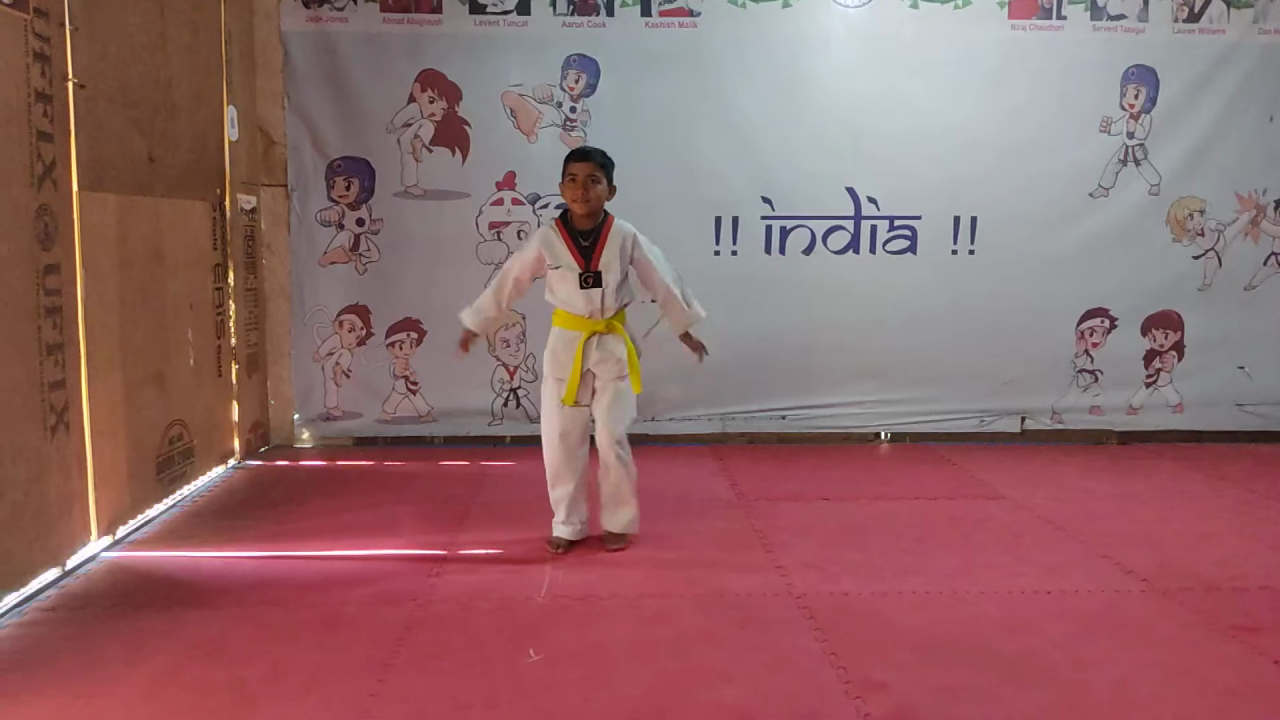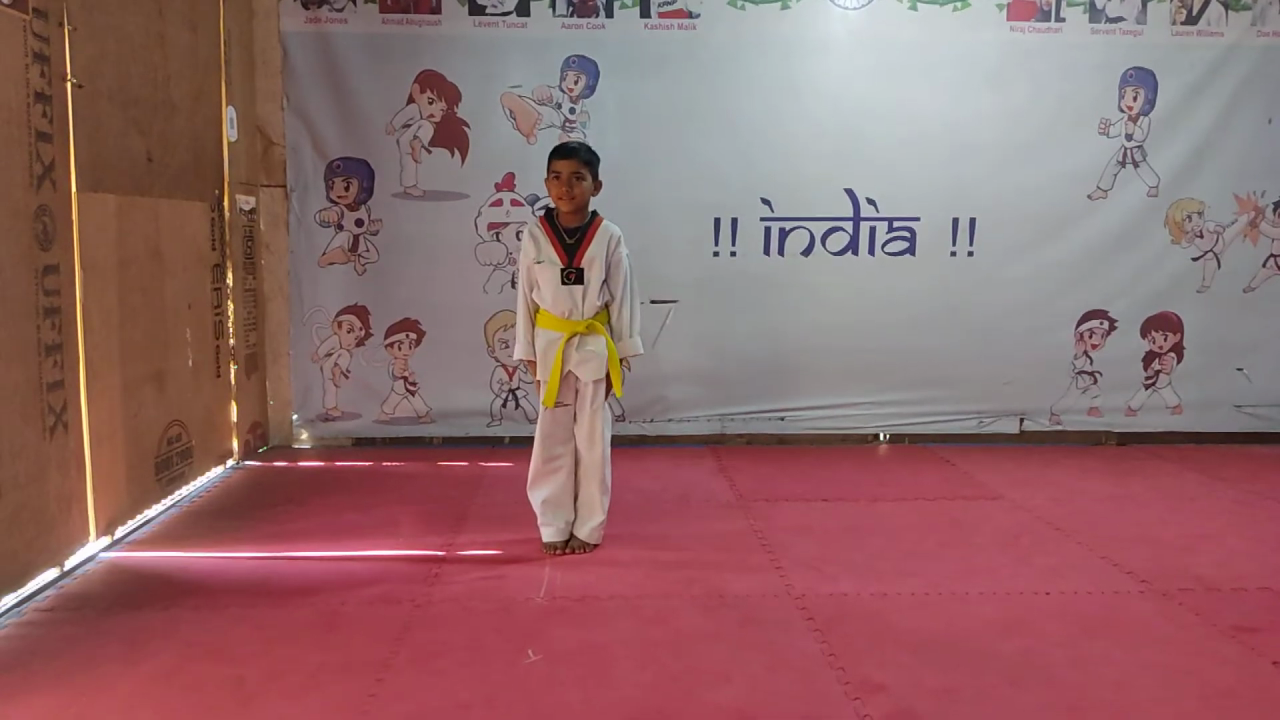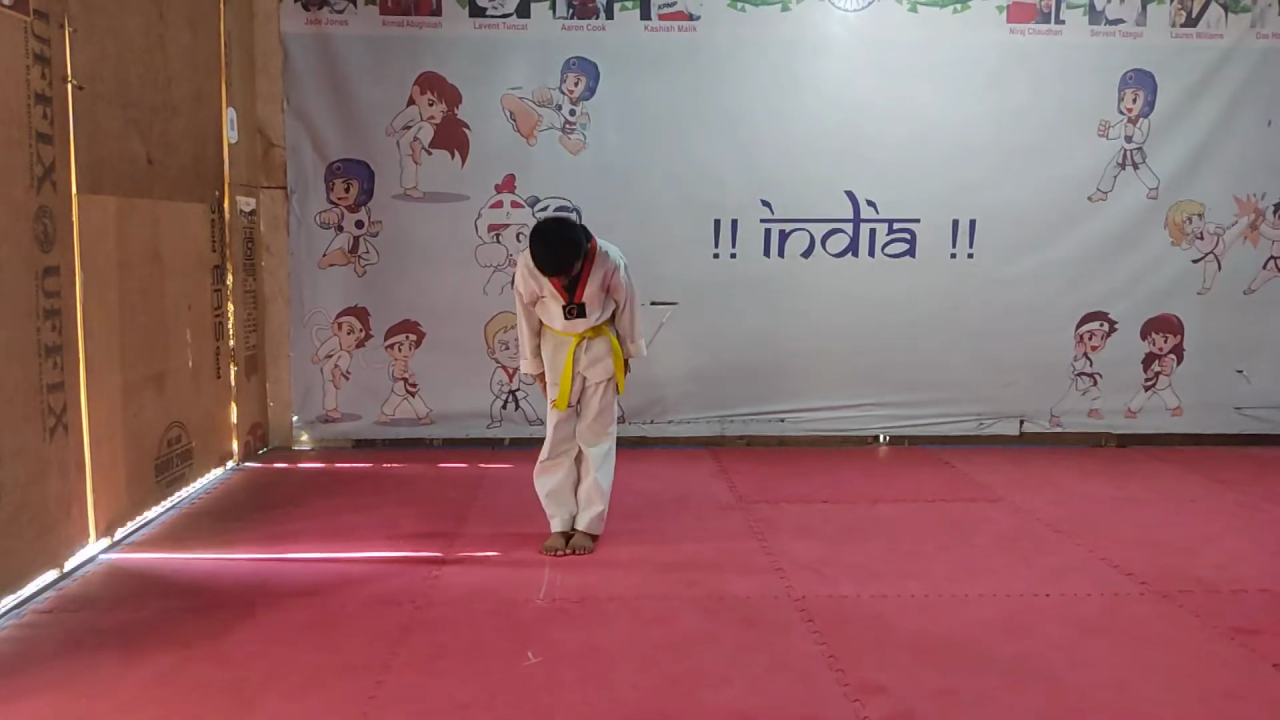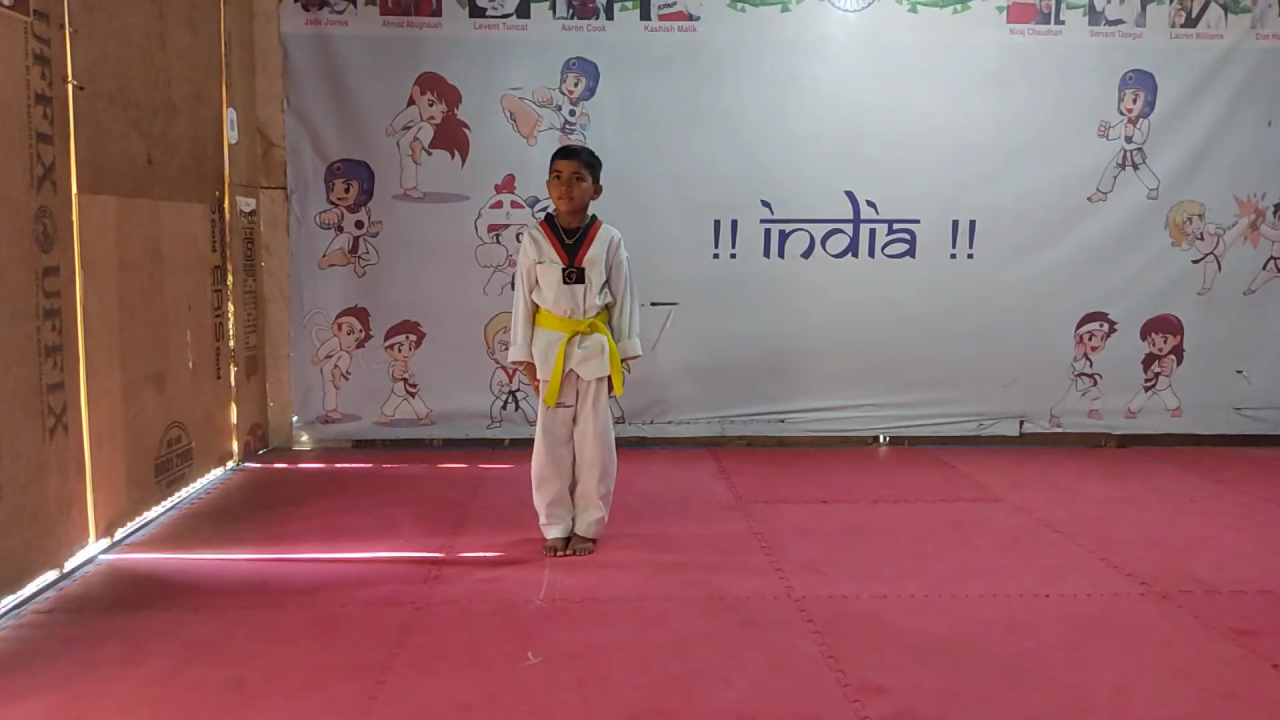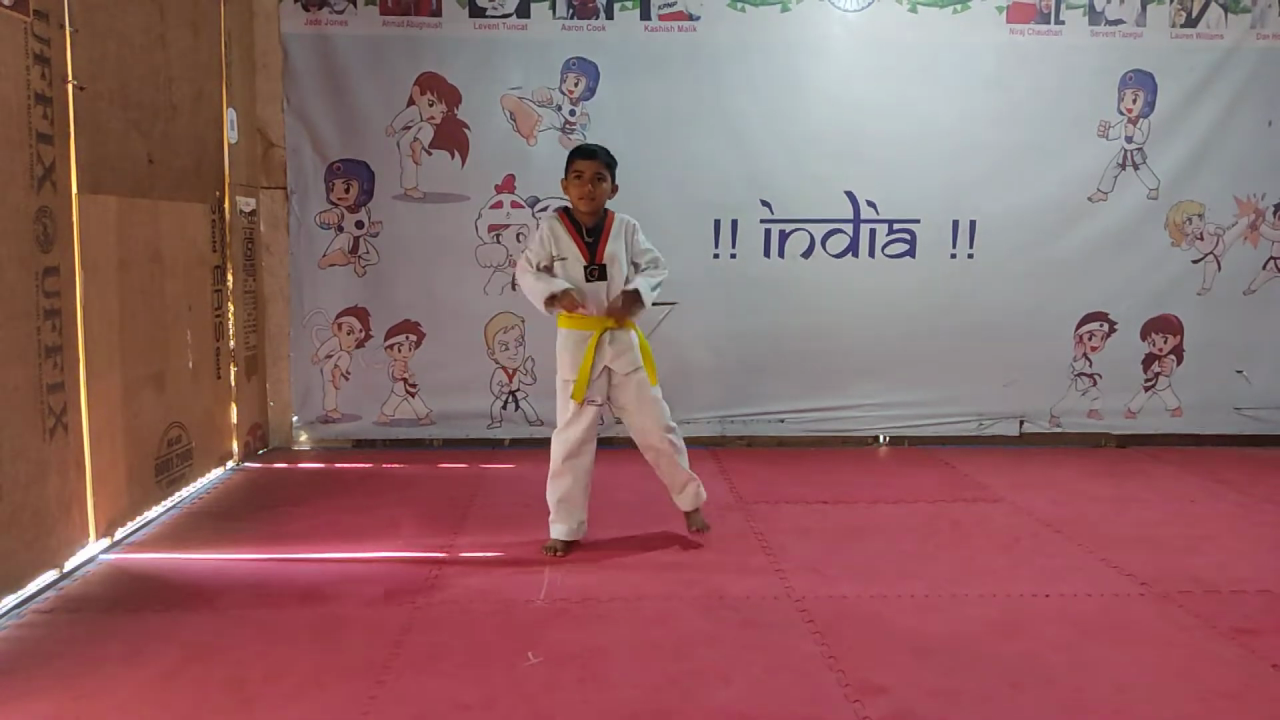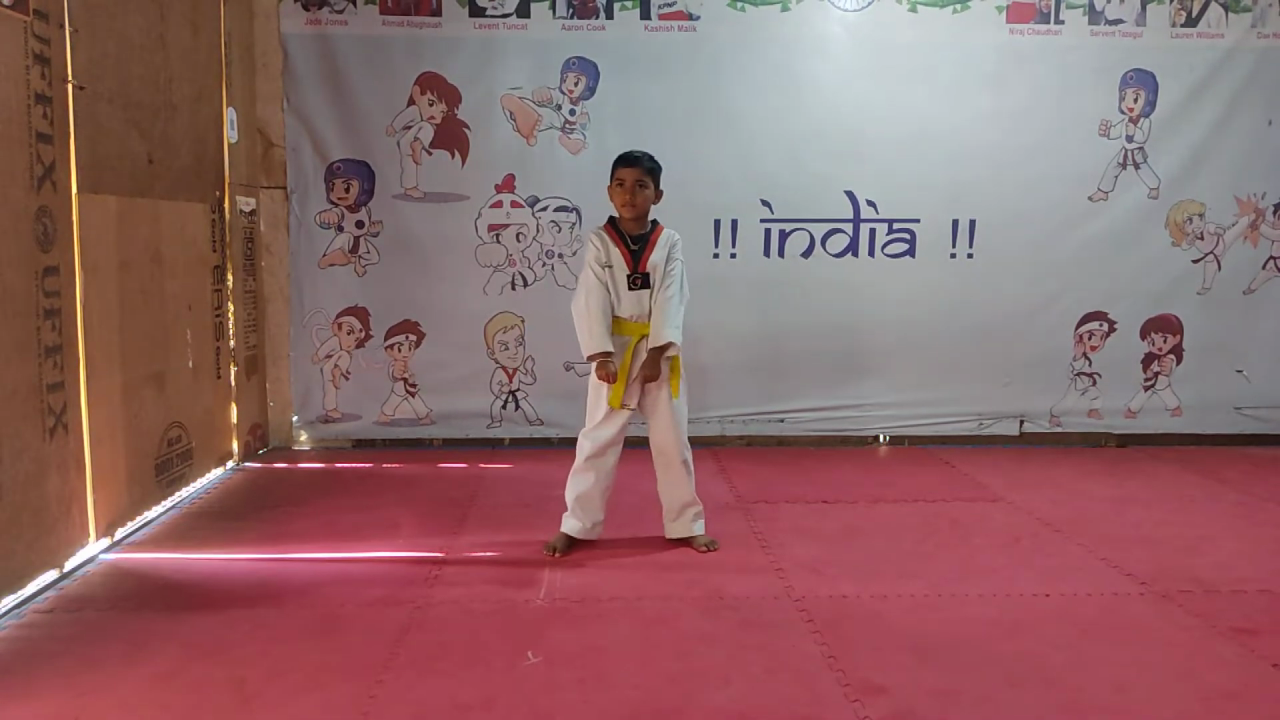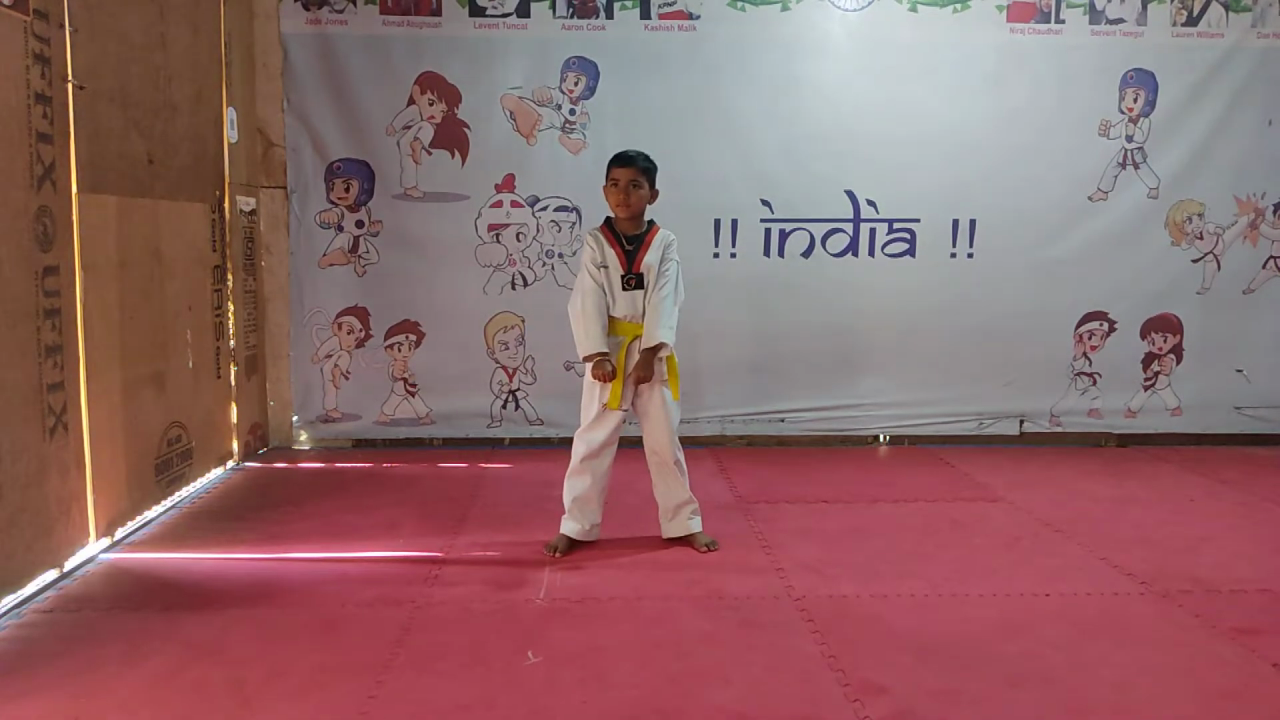
dt=0.7s
person 1, frame 1
left shoulder: (626, 237)
right shoulder: (546, 240)
left elbow: (661, 279)
right elbow: (509, 280)
left wrist: (685, 327)
right wrist: (475, 324)
left hip: (611, 346)
right hip: (565, 345)
left knee: (612, 439)
right knee: (560, 440)
left ankle: (617, 521)
right ankle: (567, 524)
person 1, frame 2
left shoulder: (610, 237)
right shoulder: (534, 237)
left elbow: (623, 299)
right elbow: (526, 299)
left wrist: (619, 357)
right wrist: (530, 356)
left hip: (594, 348)
right hip: (551, 347)
left knee: (593, 442)
right knee: (551, 441)
left ankle: (587, 529)
right ankle: (555, 528)
person 1, frame 3
left shoulder: (609, 261)
right shoulder: (527, 269)
left elbow: (626, 309)
right elbow: (527, 320)
left wrist: (624, 357)
right wrist: (536, 365)
left hip: (599, 352)
right hip: (558, 355)
left knee: (597, 438)
right knee: (559, 439)
left ankle: (587, 525)
right ankle: (560, 524)
person 1, frame 4
left shoulder: (609, 240)
right shoulder: (535, 240)
left elbow: (623, 299)
right elbow: (524, 299)
left wrist: (622, 355)
right wrist: (526, 357)
left hip: (595, 347)
right hip: (550, 347)
left knee: (594, 440)
right knee: (552, 440)
left ankle: (587, 527)
right ankle: (556, 527)
person 1, frame 5
left shoulder: (625, 228)
right shoulder: (552, 230)
left elbow: (655, 265)
right elbow: (526, 270)
left wrist: (634, 293)
right wrist: (556, 294)
left hip: (622, 340)
right hip: (578, 344)
left knee: (656, 426)
right knee: (573, 439)
left ankle: (688, 500)
right ankle: (565, 528)
person 1, frame 6
left shoulder: (669, 242)
right shoulder: (599, 242)
left elbow: (670, 302)
right elbow: (590, 303)
left wrist: (657, 353)
right wrist: (601, 355)
left hip: (659, 352)
right hip: (614, 352)
left knee: (672, 441)
right knee: (597, 440)
left ankle: (686, 524)
right ankle: (576, 525)
person 1, frame 7
left shoulder: (664, 243)
right shoulder: (595, 243)
left elbow: (664, 304)
right elbow: (587, 304)
left wrist: (648, 354)
right wrist: (598, 355)
left hip: (652, 353)
right hip: (607, 353)
left knee: (665, 440)
right knee: (593, 441)
left ankle: (684, 523)
right ankle: (576, 526)
